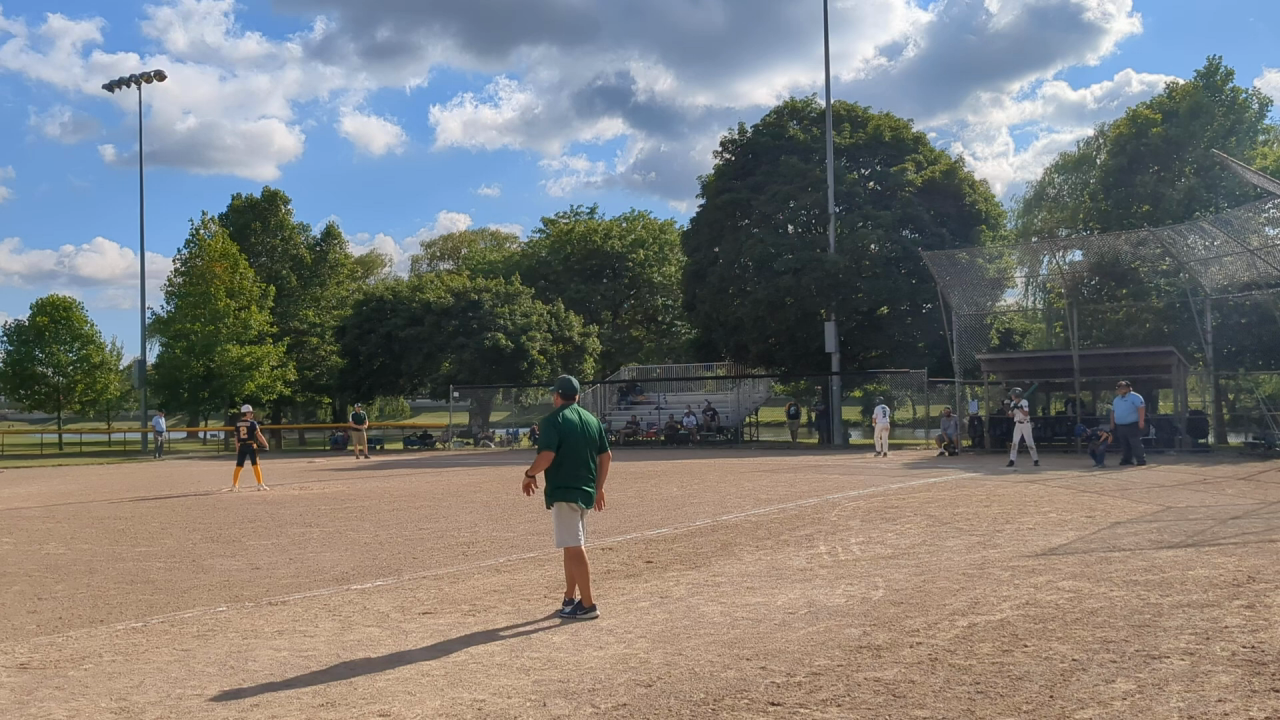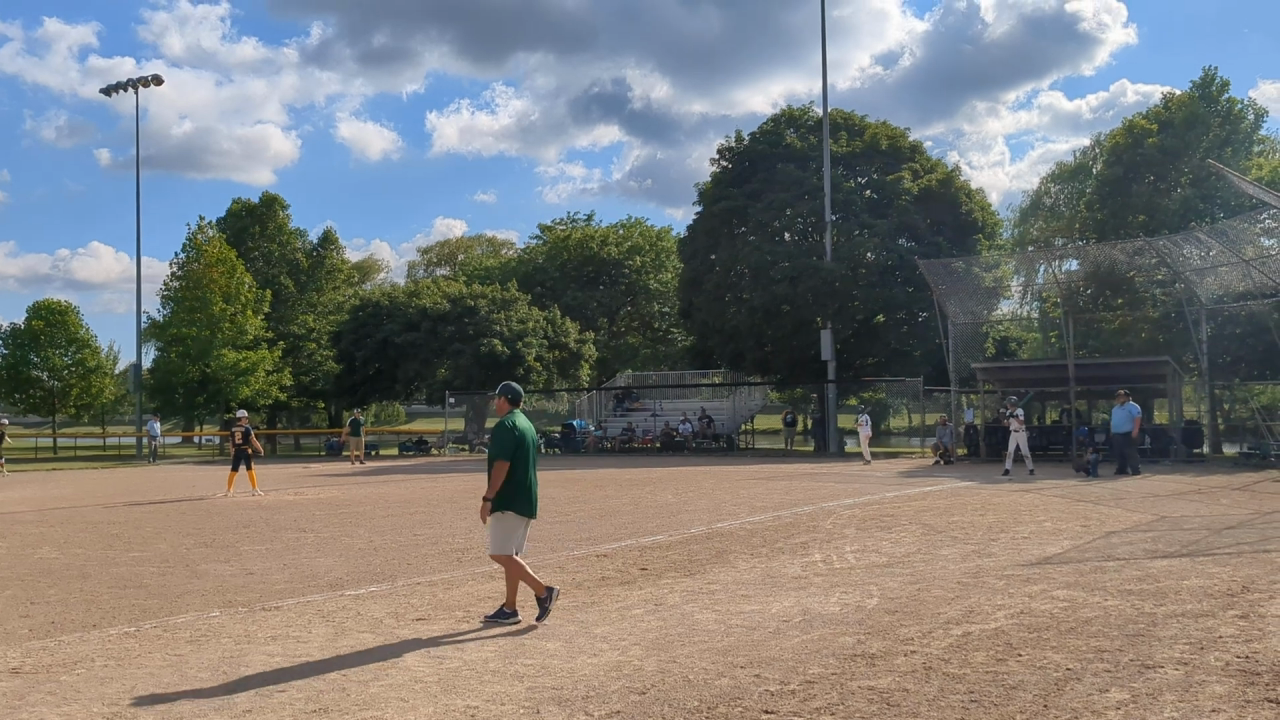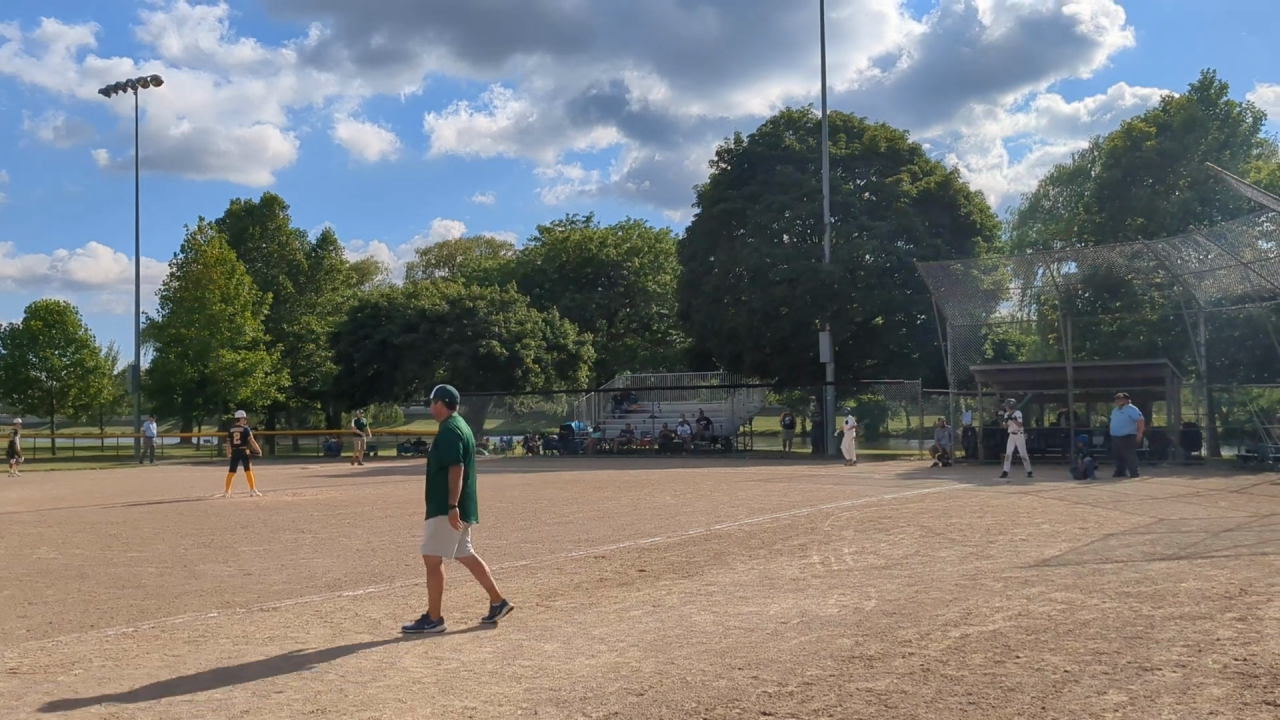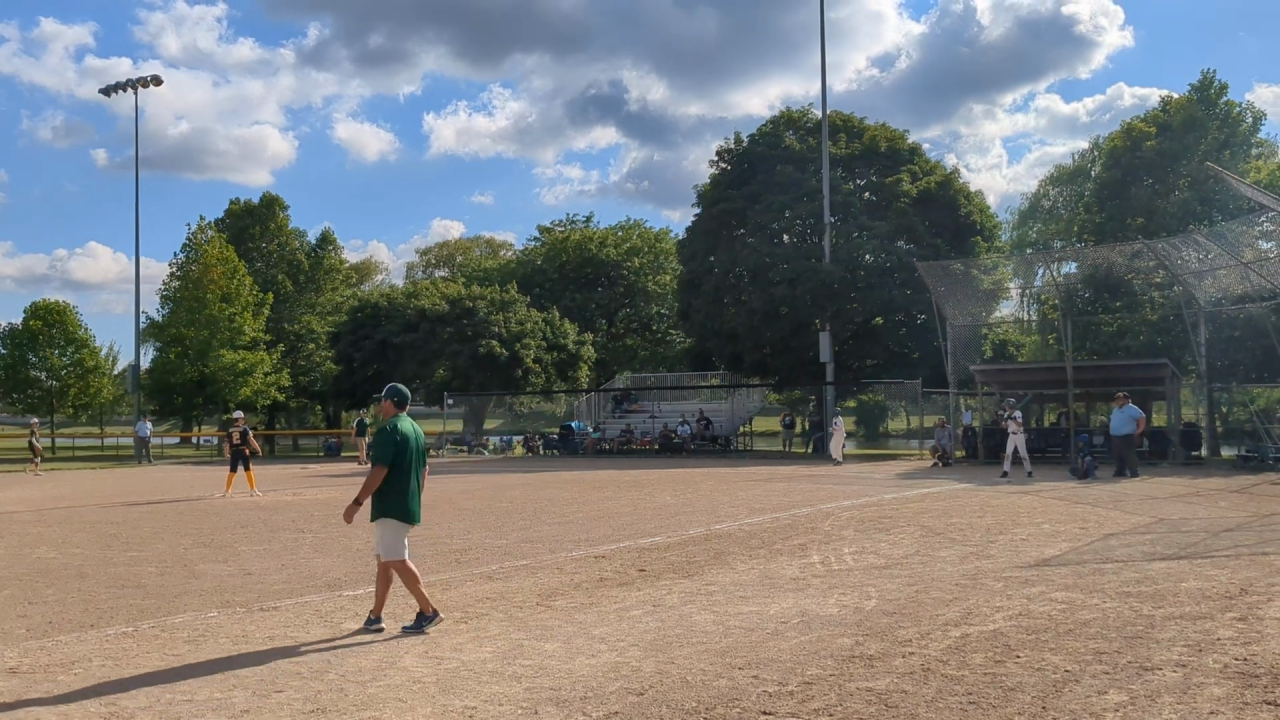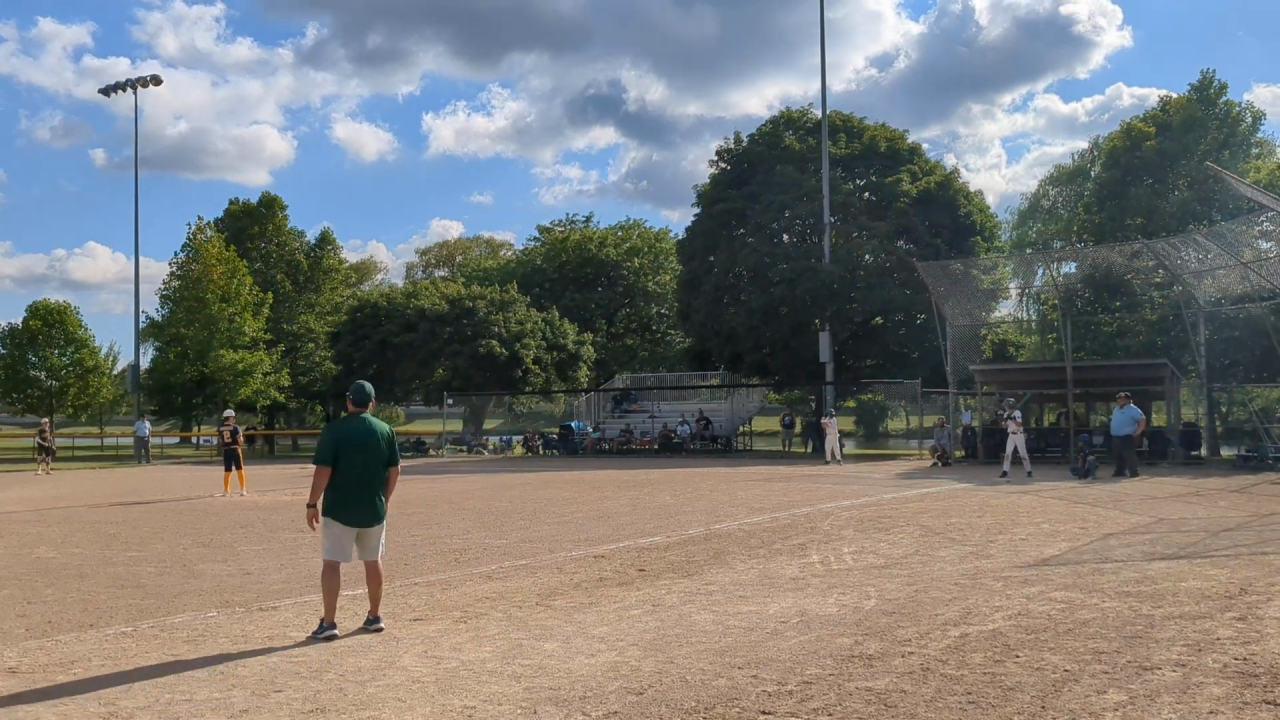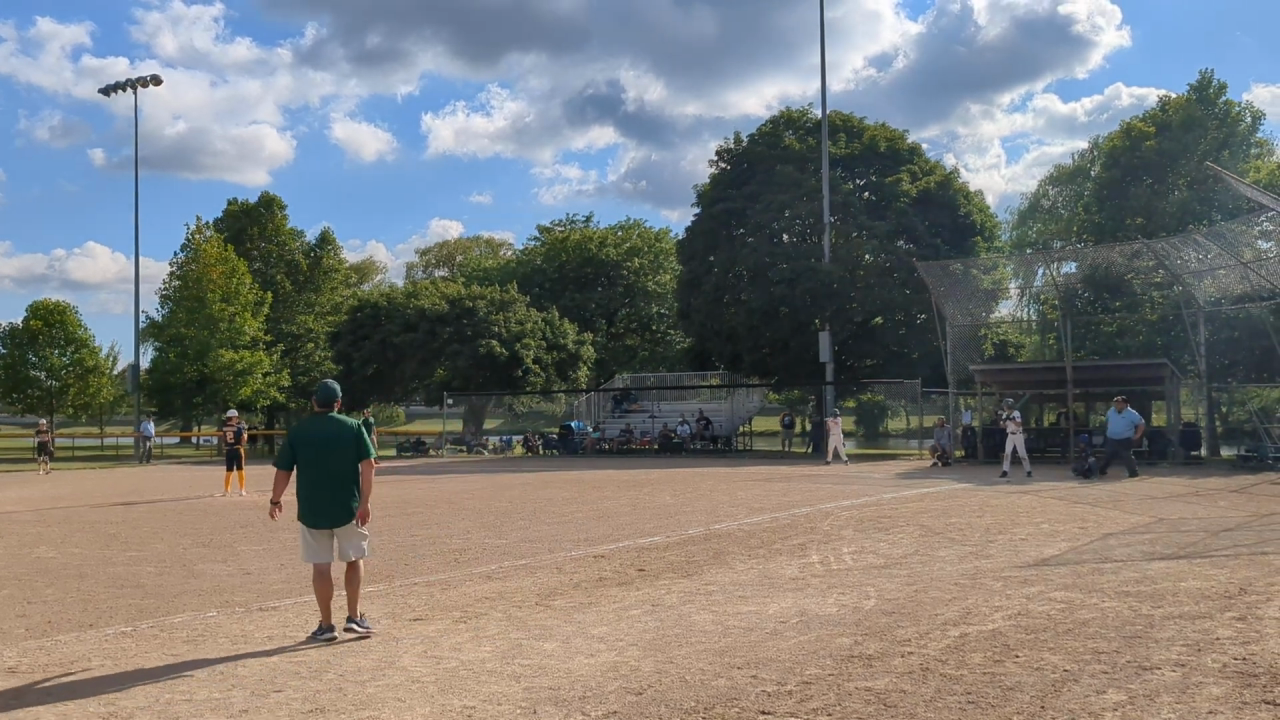
dt=0.5s
person 1, frame 1
left shoulder: (553, 420)
right shoulder: (592, 419)
left elbow: (546, 456)
right elbow: (605, 457)
left wrist: (530, 475)
right wrist: (599, 489)
left hip: (563, 494)
right hip: (586, 492)
left knee: (573, 548)
right knee: (569, 545)
left ankle: (587, 605)
right ankle: (570, 599)
person 1, frame 2
left shoulder: (505, 425)
right shoulder: (527, 425)
left elbow: (501, 465)
left wrist: (487, 498)
left hip: (509, 502)
right hip: (525, 501)
left knee: (501, 555)
right knee: (509, 553)
left ankle: (543, 591)
right ankle: (509, 608)
person 1, frame 3
left shoulder: (449, 429)
right shoulder: (460, 426)
left elbow: (456, 470)
left wrist: (451, 506)
left hip: (446, 507)
right hip: (462, 506)
left knee: (432, 557)
right knee: (464, 555)
left ankle: (434, 618)
right ankle: (498, 602)
person 1, frame 4
left shoulder: (388, 429)
right shoulder: (416, 429)
left elbow: (379, 471)
right elbow: (424, 470)
left wrist: (357, 502)
left hip: (391, 507)
right hip: (408, 505)
left knee: (396, 561)
right knee: (384, 560)
left ankle: (428, 611)
right ankle: (375, 616)
person 1, frame 5
left shoulder: (335, 429)
right shoulder: (385, 430)
left elbow: (323, 470)
right elbow: (394, 471)
left wrist: (312, 504)
right wrist: (385, 500)
left hip: (339, 509)
right hip: (373, 509)
left knee: (332, 563)
right knee: (373, 562)
left ankle: (328, 623)
right ankle: (374, 617)
person 1, frame 6
left shoulder: (297, 432)
right shoulder: (353, 427)
left elbow: (283, 471)
right elbow: (368, 465)
left wrist: (275, 500)
right wrist: (364, 502)
left hip: (311, 511)
right hip: (347, 508)
left knee: (321, 567)
right knee: (354, 560)
left ankle: (326, 625)
right ankle: (354, 617)
